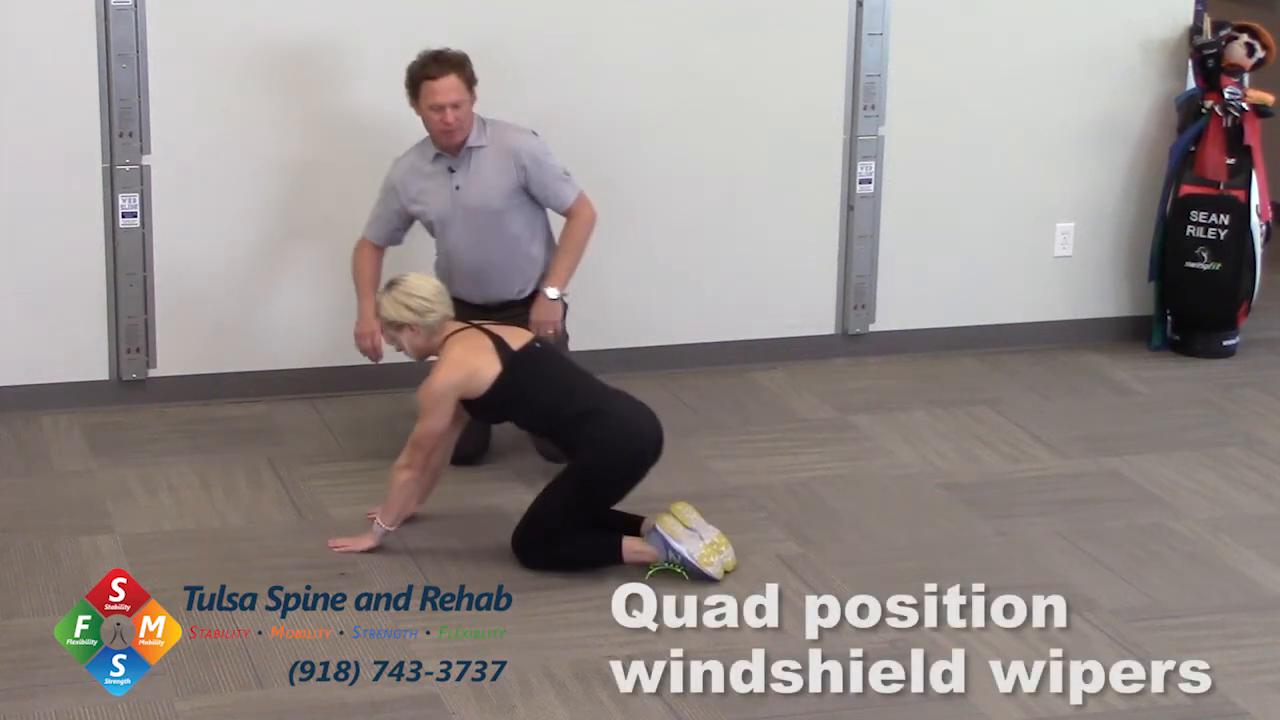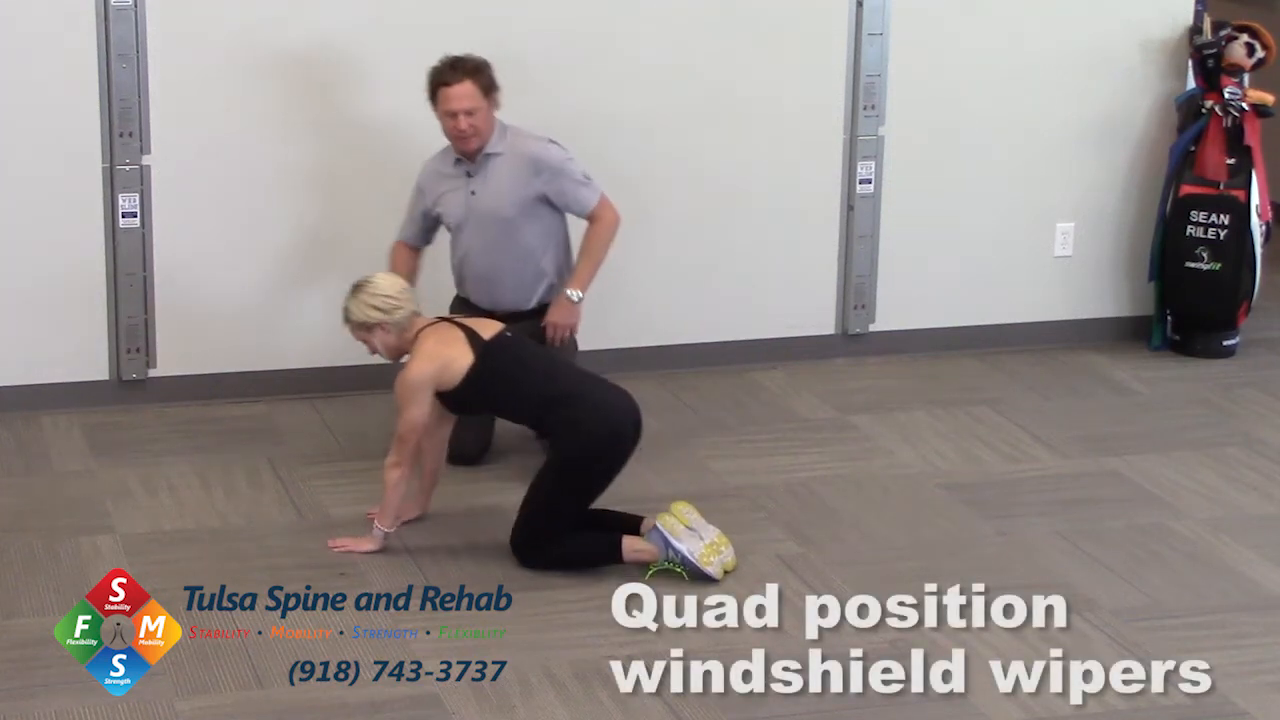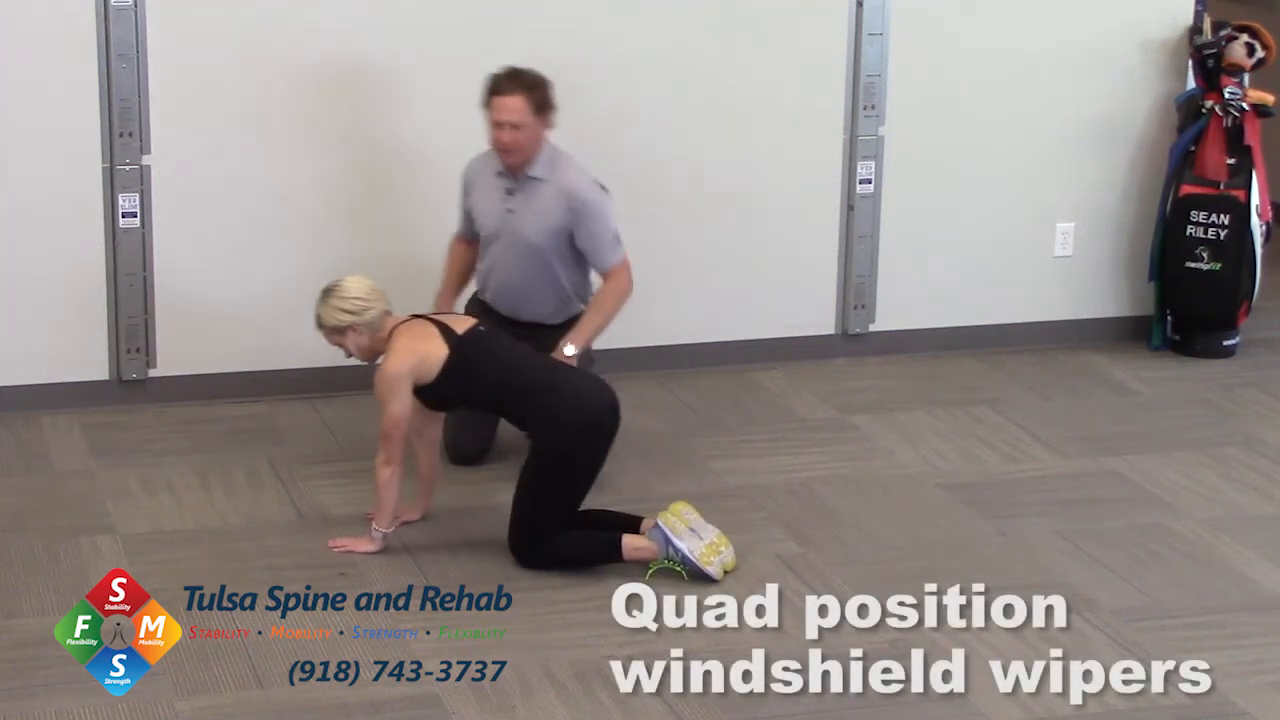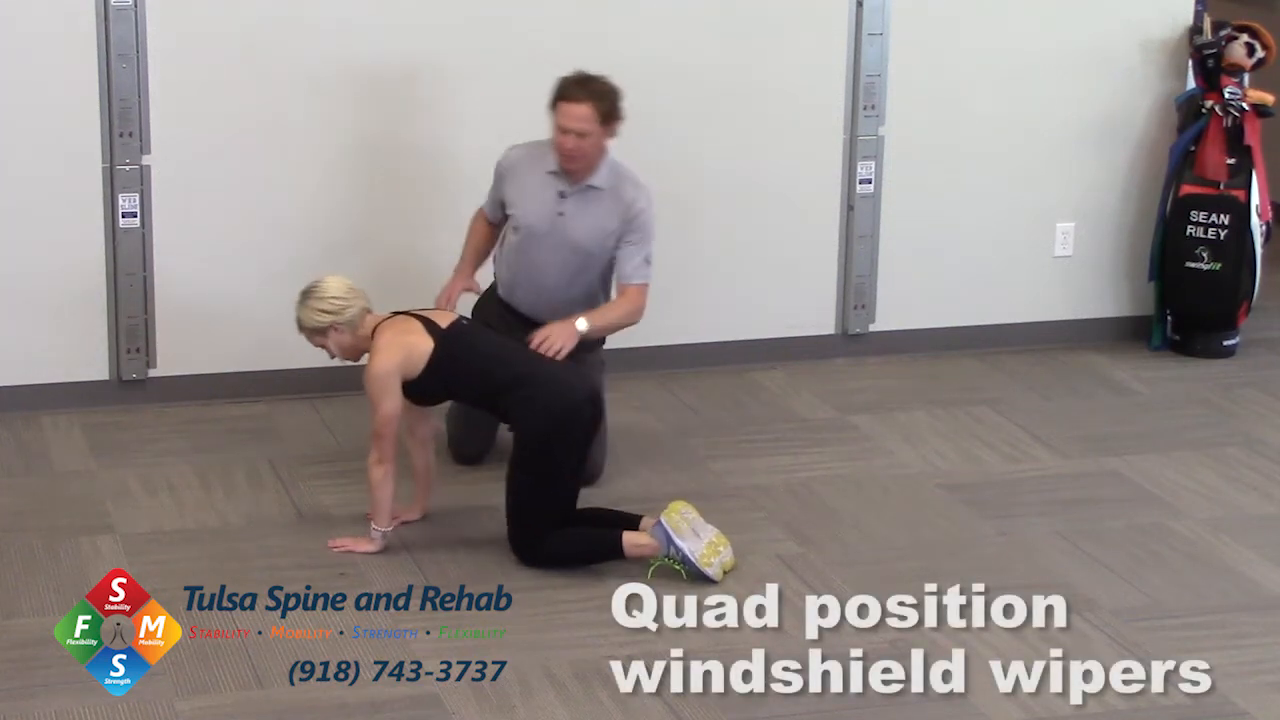
dt=0.2s
person 1, frame 1
left shoulder: (447, 375)
right shoulder: (483, 334)
left elbow: (411, 462)
right elbow: (446, 437)
left wrist: (378, 531)
right wrist: (411, 503)
left hip: (615, 443)
right hip: (636, 425)
left knee: (532, 546)
right knee: (562, 519)
left ankle: (660, 548)
right ankle: (660, 526)
person 1, frame 2
left shoulder: (418, 369)
right shoulder: (454, 329)
left elbow: (400, 460)
right elbow: (437, 431)
left wrist: (378, 533)
right wrist: (418, 503)
left hip: (592, 427)
right hip: (614, 411)
left knee: (531, 546)
right knee: (556, 519)
left ankle: (659, 546)
right ankle: (661, 525)
person 1, frame 3
left shoulder: (395, 365)
right shoulder: (428, 328)
left elbow: (389, 459)
right elbow: (427, 429)
left wrist: (377, 533)
right wrist: (421, 504)
left hip: (569, 417)
right hip: (591, 401)
left knee: (529, 546)
right knee: (550, 521)
left ankle: (660, 545)
right ankle: (660, 524)
person 1, frame 4
left shoulder: (383, 361)
right shoulder: (411, 327)
left elbow: (382, 456)
right elbow: (421, 427)
left wrist: (377, 533)
right wrist: (420, 503)
left hip: (551, 409)
right hip: (576, 394)
left knee: (531, 544)
right knee: (549, 518)
left ankle: (659, 541)
right ankle: (662, 524)
person 2, frame 1
left shoulder: (518, 147)
right shoulder: (407, 173)
left elbow: (582, 214)
right elbow: (370, 245)
left wrist: (551, 293)
right wrist: (367, 311)
left hip: (531, 309)
right hip: (464, 314)
left knee: (558, 446)
right knee: (464, 449)
person 2, frame 2
left shoulder: (537, 157)
right shoulder: (434, 175)
left elbow: (606, 218)
right elbow: (408, 245)
left wrist: (571, 296)
left hip: (541, 319)
right hip: (474, 316)
right knee: (462, 450)
person 2, frame 3
left shoulder: (576, 190)
right shoulder: (477, 173)
left elbow: (619, 280)
left wrist: (570, 350)
right wrist: (441, 306)
left hip: (557, 332)
right hip: (489, 319)
right knee: (463, 449)
person 2, frame 4
left shoulder: (632, 202)
right shoulder: (516, 163)
left elbow: (634, 302)
right elbow: (489, 219)
left wrist: (576, 327)
right wrist: (463, 271)
left hip: (574, 333)
right hip: (501, 315)
left knee: (582, 467)
right knee: (466, 448)
